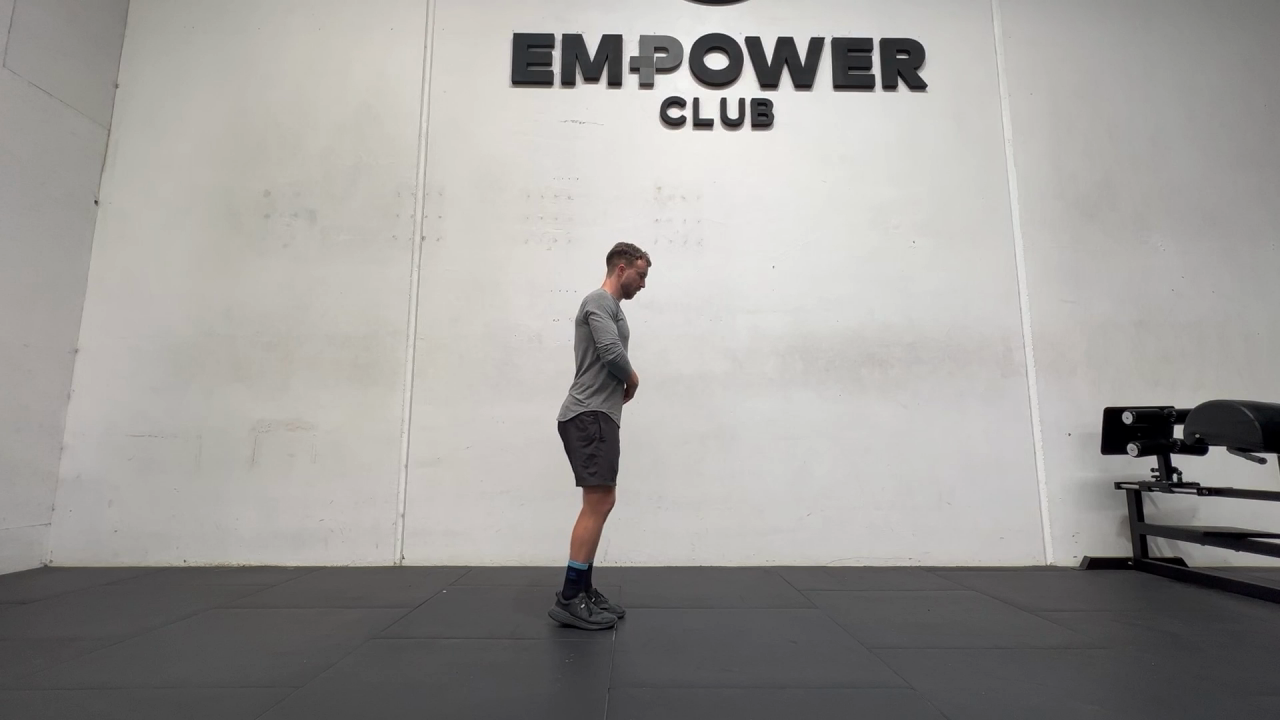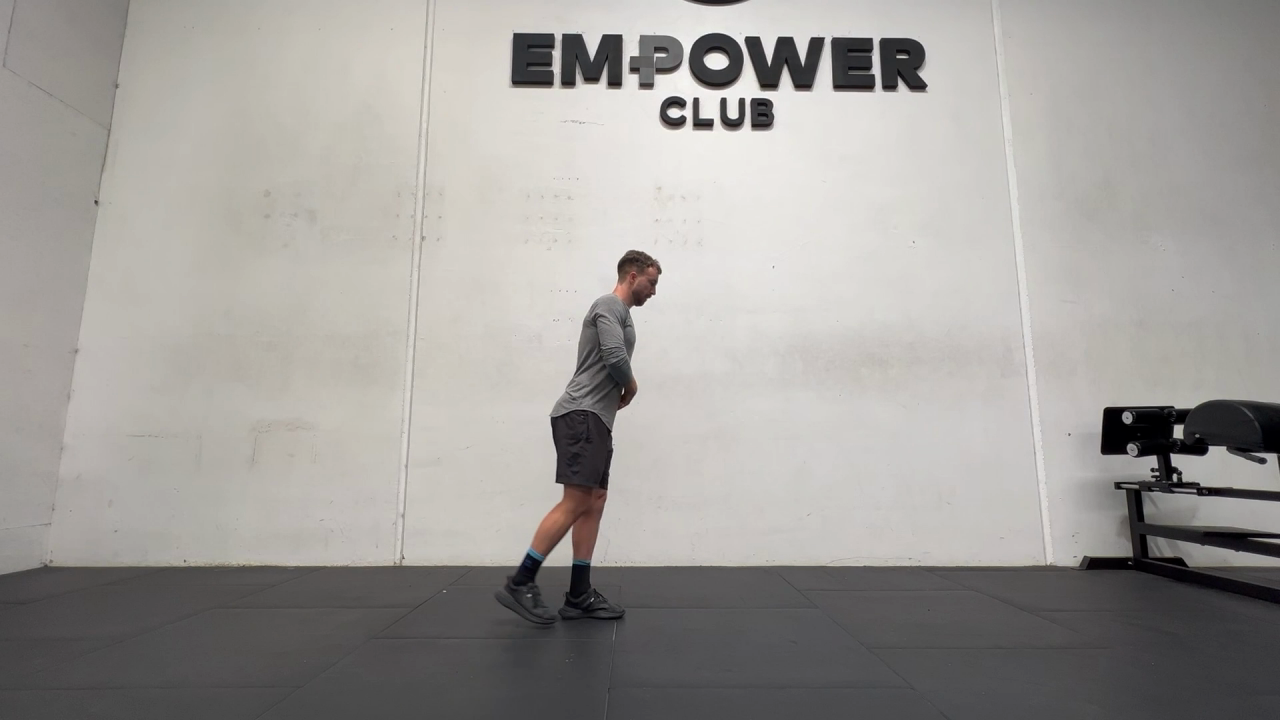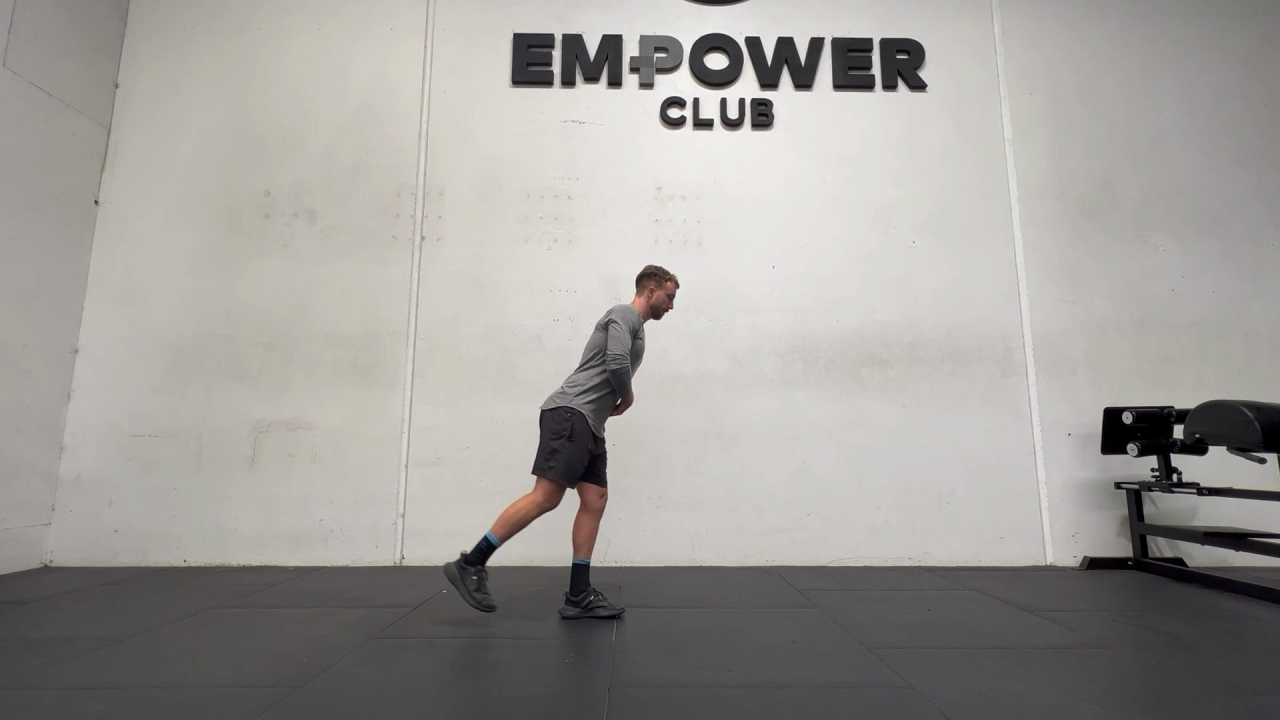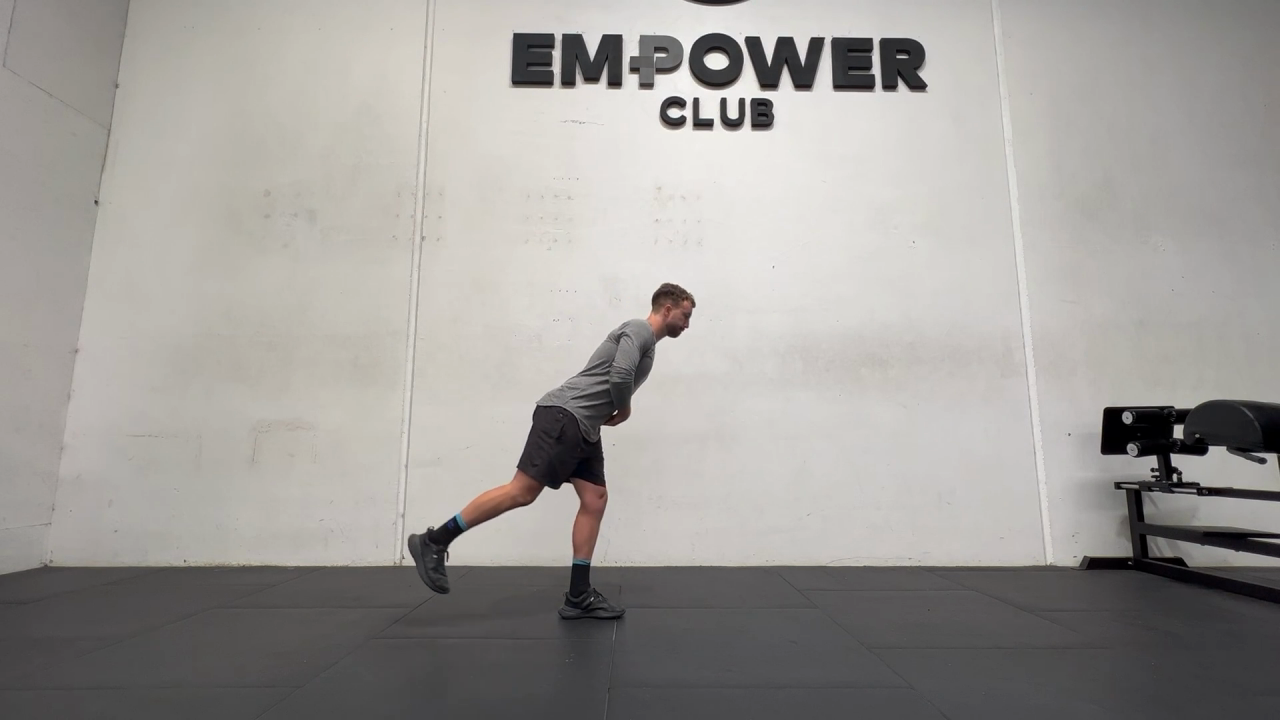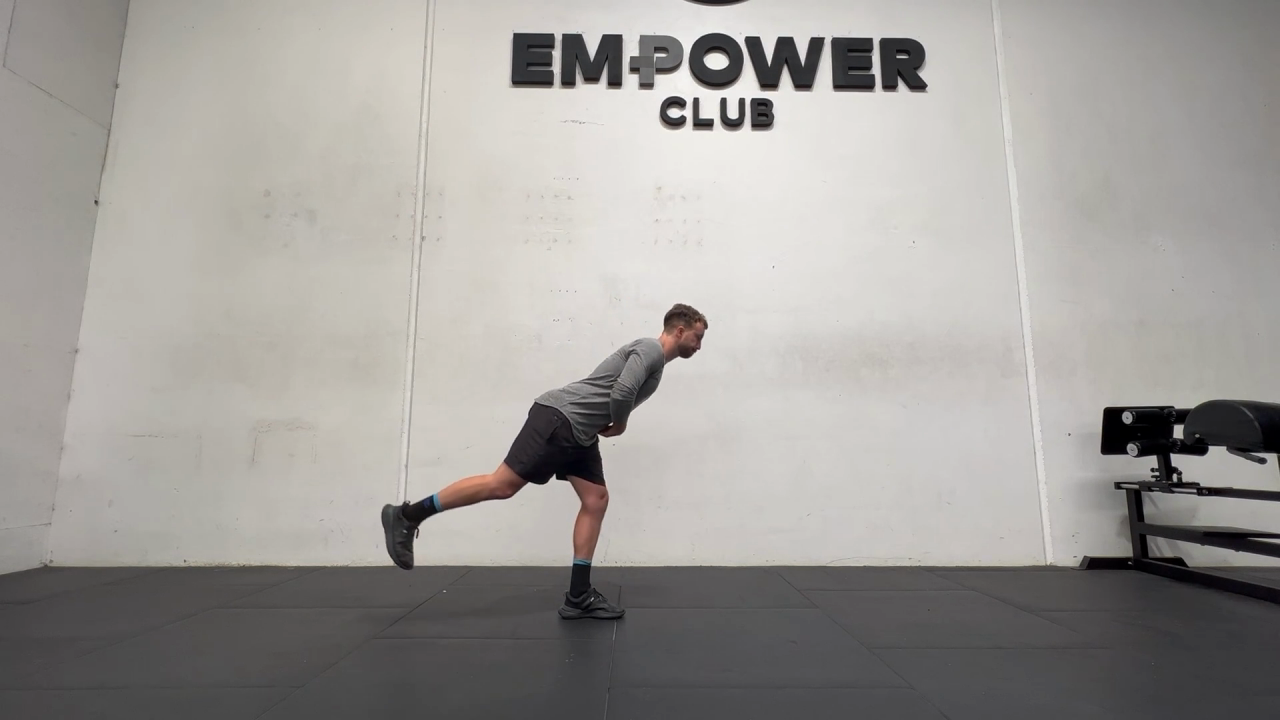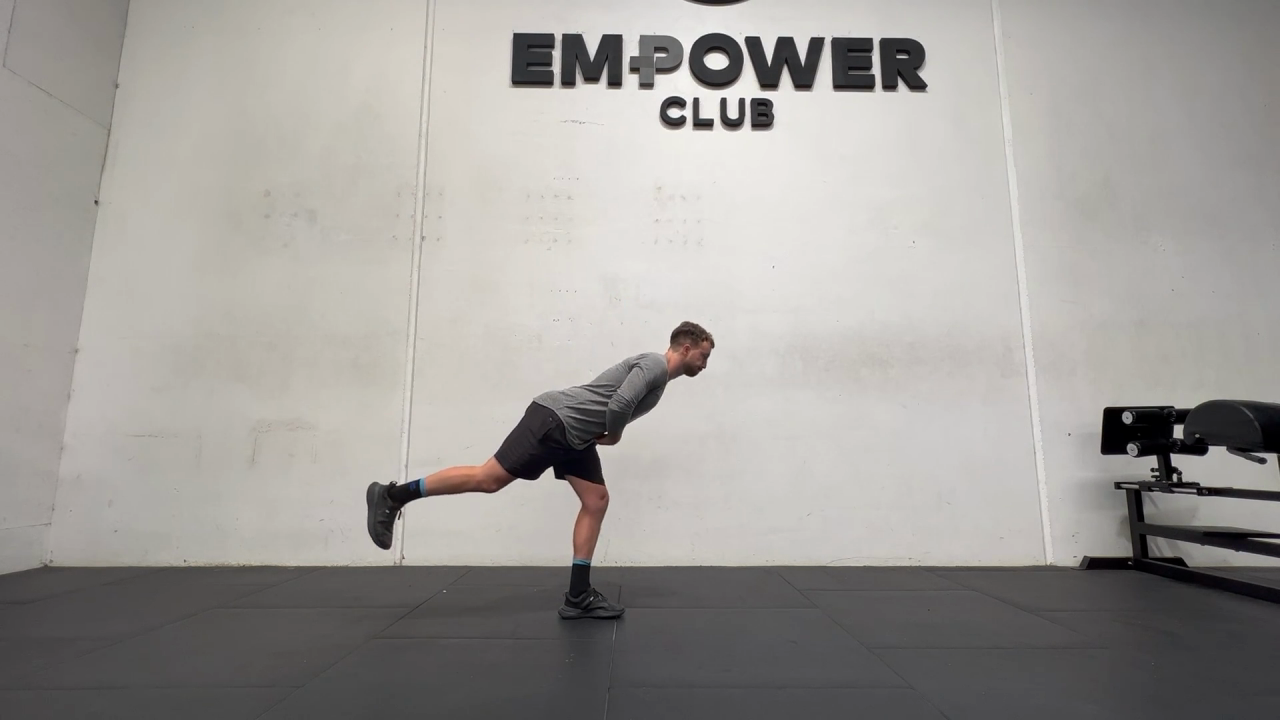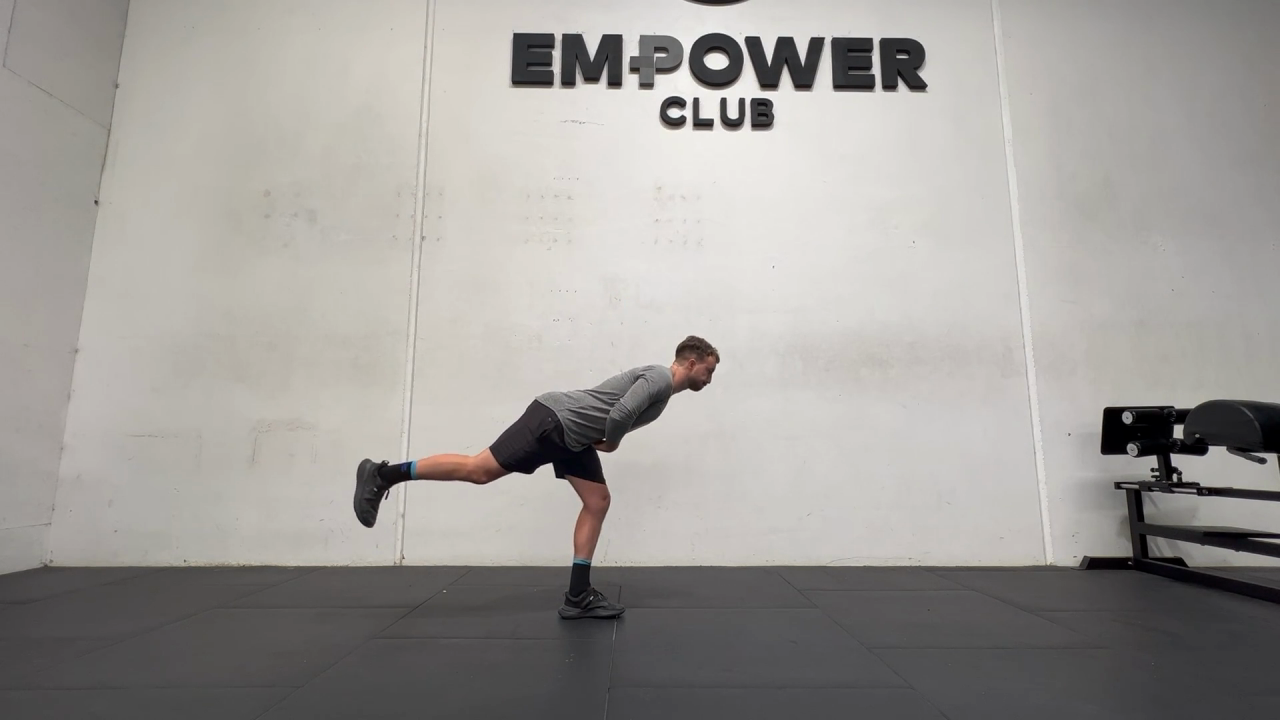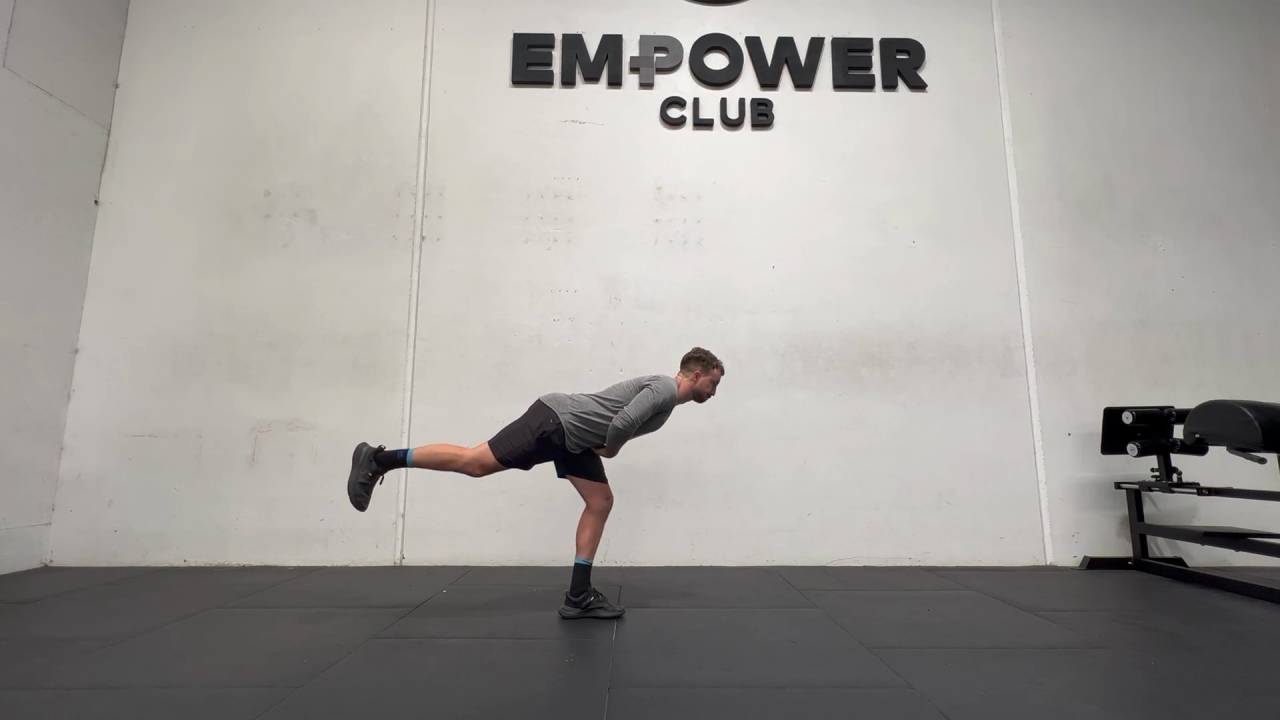
dt=0.4s
person 1, frame 1
left shoulder: (609, 307)
right shoulder: (600, 301)
right elbow: (612, 354)
left wrist: (625, 382)
right wrist: (632, 380)
left hip: (600, 416)
right hip: (589, 416)
left knee: (600, 504)
right knee: (598, 502)
left ankle: (582, 591)
right ankle: (570, 598)
person 1, frame 2
left shoulder: (618, 313)
right shoulder: (609, 306)
right elbow: (615, 358)
left wrist: (622, 389)
right wrist: (631, 386)
left hip: (595, 418)
right hip: (581, 415)
left knee: (594, 503)
right knee: (577, 502)
left ankle: (579, 594)
right ankle: (520, 584)
person 1, frame 3
left shoulder: (633, 326)
right shoulder: (624, 315)
right elbow: (616, 364)
left wrist: (619, 399)
right wrist: (628, 396)
left hip: (589, 422)
right hip: (570, 414)
left knee: (595, 501)
right knee: (545, 498)
left ankle: (579, 594)
right ankle: (471, 564)
person 1, frame 4
left shoulder: (645, 342)
right shoulder: (638, 330)
right elbow: (619, 377)
left wrist: (617, 411)
right wrist: (625, 410)
left hip: (584, 427)
right hip: (564, 415)
left knee: (595, 501)
right knee: (522, 492)
left ankle: (578, 595)
right ankle: (434, 541)
person 1, frame 5
left shoulder: (654, 361)
right shoulder: (650, 349)
right elbow: (622, 393)
left wrist: (612, 424)
right wrist: (620, 425)
left hip: (579, 432)
right hip: (559, 418)
left knee: (596, 501)
right knee: (502, 485)
left ankle: (579, 595)
right ankle: (408, 516)
person 1, frame 6
left shoulder: (657, 375)
right shoulder: (654, 365)
right elbow: (620, 403)
left wrist: (608, 433)
right wrist: (615, 435)
left hip: (574, 435)
right hip: (554, 420)
left knee: (596, 501)
right knee: (488, 479)
left ankle: (578, 595)
right ankle: (393, 496)
person 1, frame 7
left shoulder: (660, 386)
right shoulder: (659, 378)
right elbow: (620, 414)
left wrist: (606, 441)
right wrist: (612, 443)
left hip: (572, 436)
right hip: (554, 421)
left knee: (598, 502)
right knee: (479, 470)
left ankle: (578, 595)
right ankle: (384, 475)
person 1, frame 8
left shoulder: (662, 394)
right shoulder: (665, 389)
right elbow: (623, 422)
left wrist: (605, 448)
right wrist: (611, 450)
left hip: (572, 437)
right hip: (555, 422)
left knee: (601, 503)
right knee: (474, 462)
left ankle: (578, 595)
right ankle: (380, 460)
